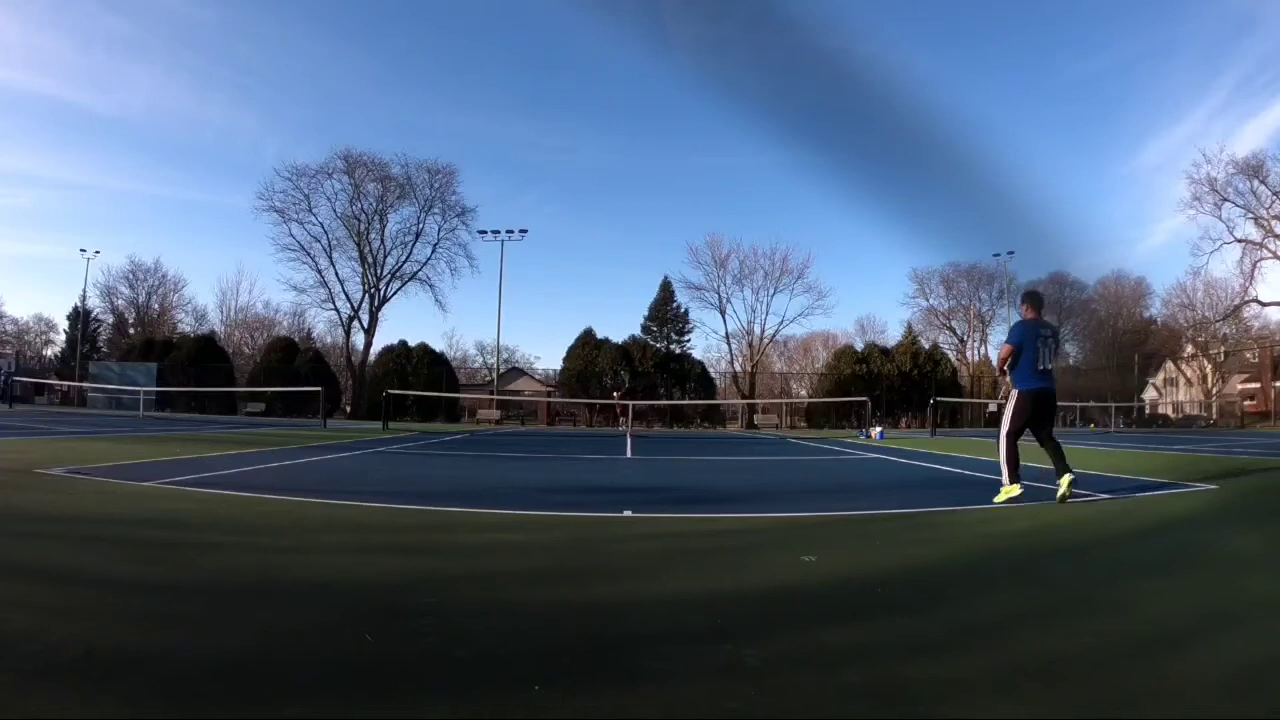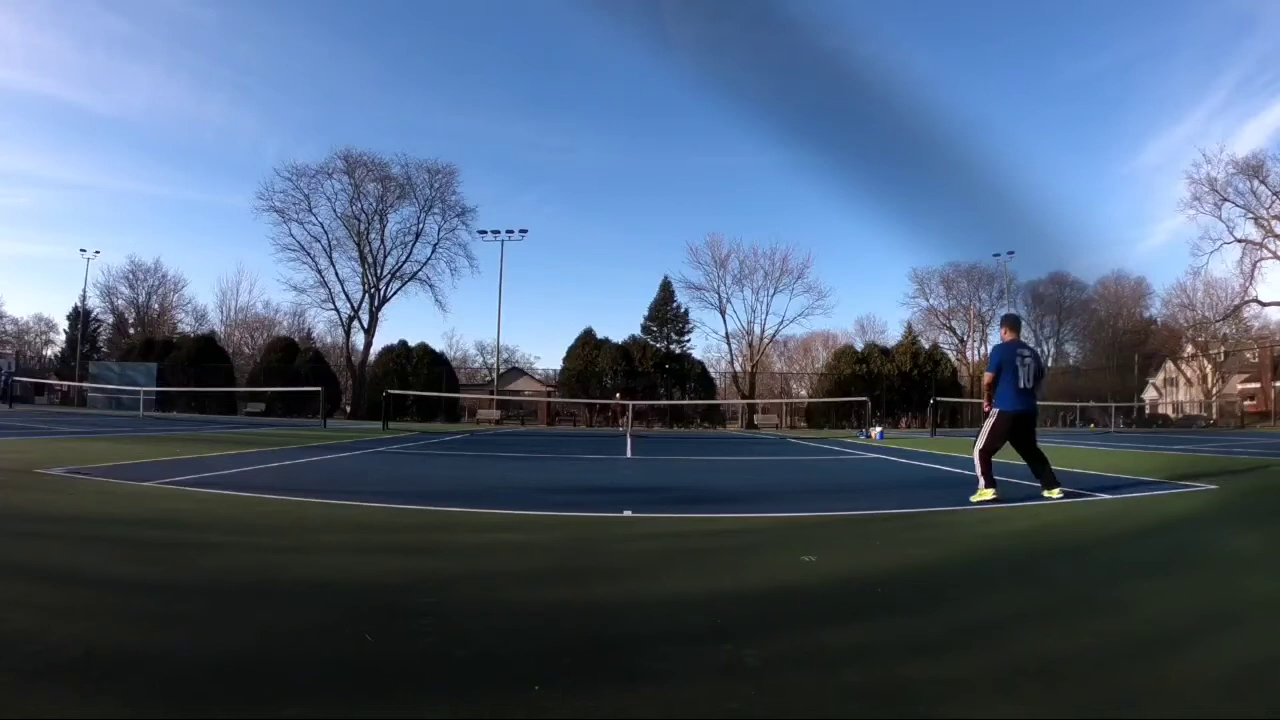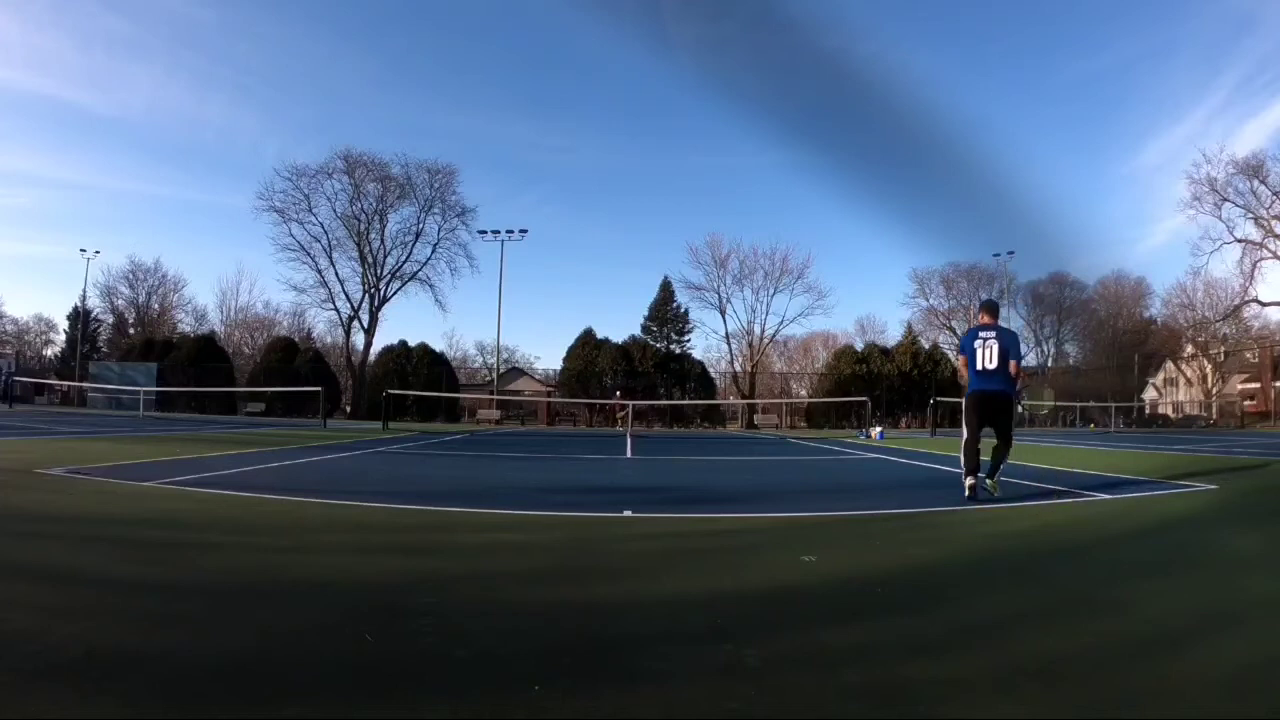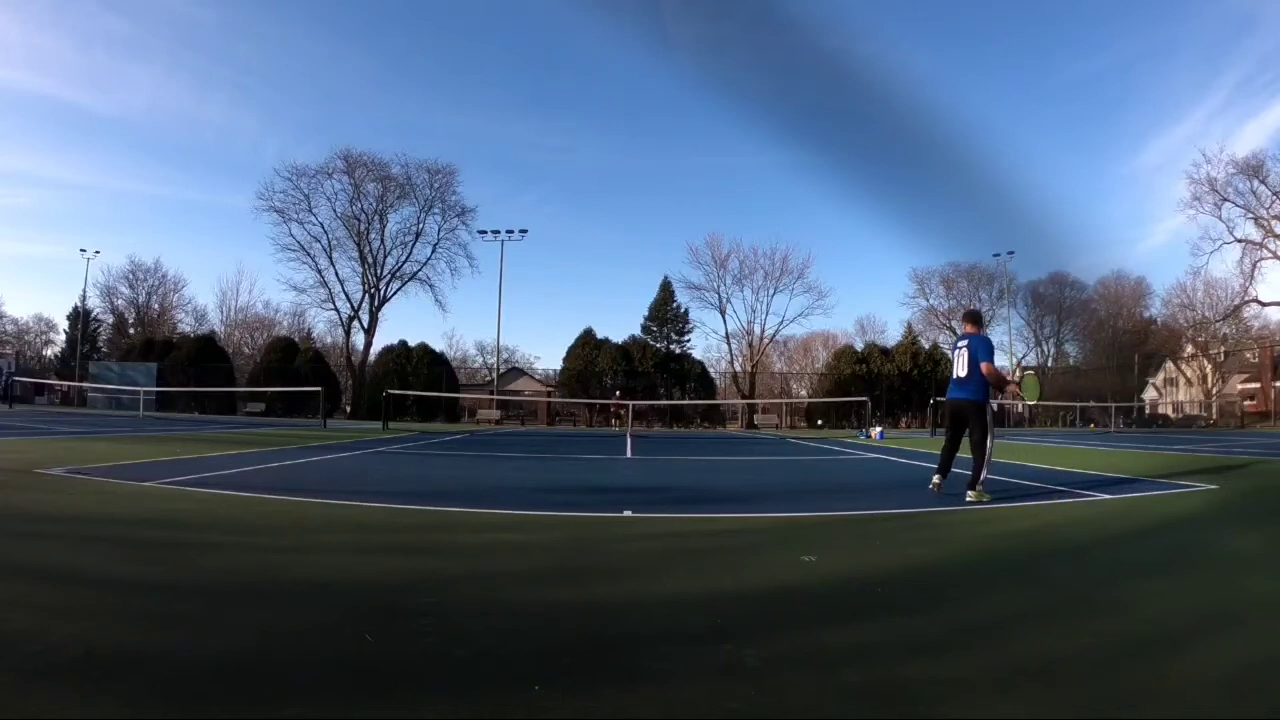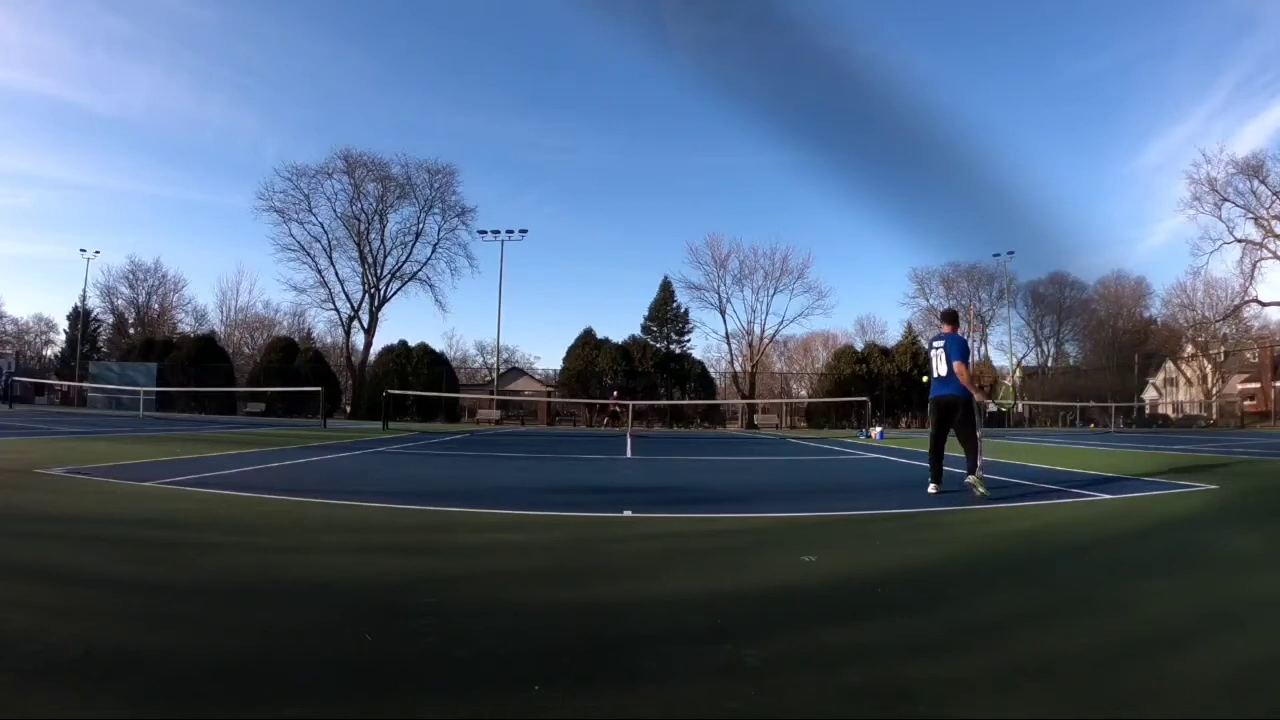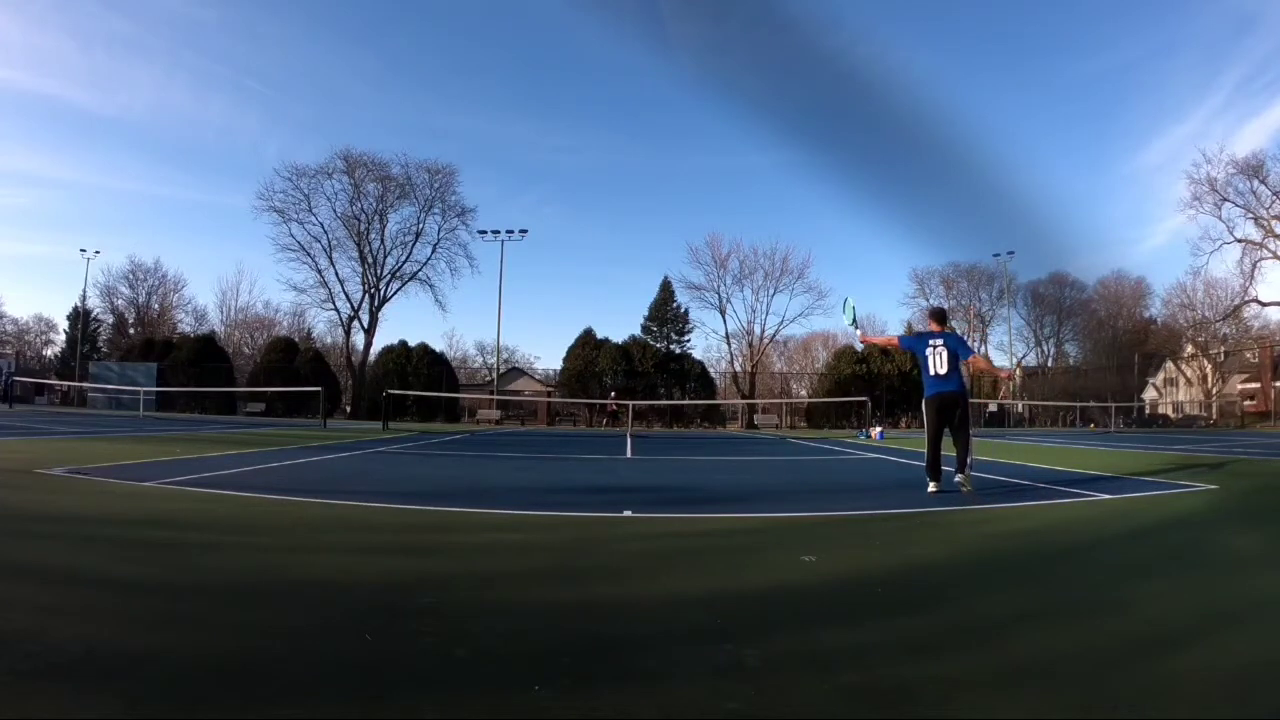
dt=0.3s
person 1, frame 1
left shoulder: (1022, 327)
right shoulder: (1052, 331)
left elbow: (1004, 354)
left wrist: (1001, 368)
left hip: (1025, 393)
right hip: (1047, 391)
left knee: (1008, 438)
right knee: (1047, 437)
left ankle: (1011, 484)
right ankle: (1065, 475)
person 1, frame 2
left shoulder: (1000, 350)
right shoulder: (1033, 354)
left elbow: (988, 381)
right elbow: (1037, 382)
left wrist: (988, 399)
left hip: (1005, 410)
right hip: (1028, 411)
left knee: (982, 450)
right knee: (1031, 451)
left ankle: (987, 488)
right ankle: (1053, 487)
person 1, frame 3
left shoulder: (969, 335)
right shoulder: (1009, 335)
left elbow: (962, 365)
right elbow: (1014, 369)
right wrist: (1013, 387)
left hip: (975, 393)
right hip: (1002, 394)
left knee: (971, 439)
right knee: (1004, 440)
left ankle: (970, 477)
right ankle: (991, 478)
person 1, frame 4
left shoulder: (958, 343)
right shoulder: (983, 341)
right elbow: (987, 370)
left wrist: (999, 385)
right wrist: (1008, 384)
left hip: (953, 399)
right hip: (976, 401)
left knee: (951, 442)
right knee: (981, 446)
left ankle: (939, 475)
right ankle: (974, 489)
person 1, frame 5
left shoulder: (933, 342)
right shoulder: (958, 341)
right elbow: (959, 368)
right wrist: (975, 391)
left hip: (936, 398)
right hip: (959, 398)
left knee: (936, 443)
right knee: (970, 441)
left ankle: (935, 483)
right ankle: (973, 476)
person 1, frame 6
left shoulder: (919, 339)
right shoulder: (955, 339)
left elbow: (892, 341)
right elbow: (974, 360)
left wrist: (867, 339)
right wrist: (999, 372)
left hip: (932, 397)
right hip: (956, 395)
left knee: (933, 441)
right knee: (962, 438)
left ankle: (933, 481)
right ankle: (962, 474)
